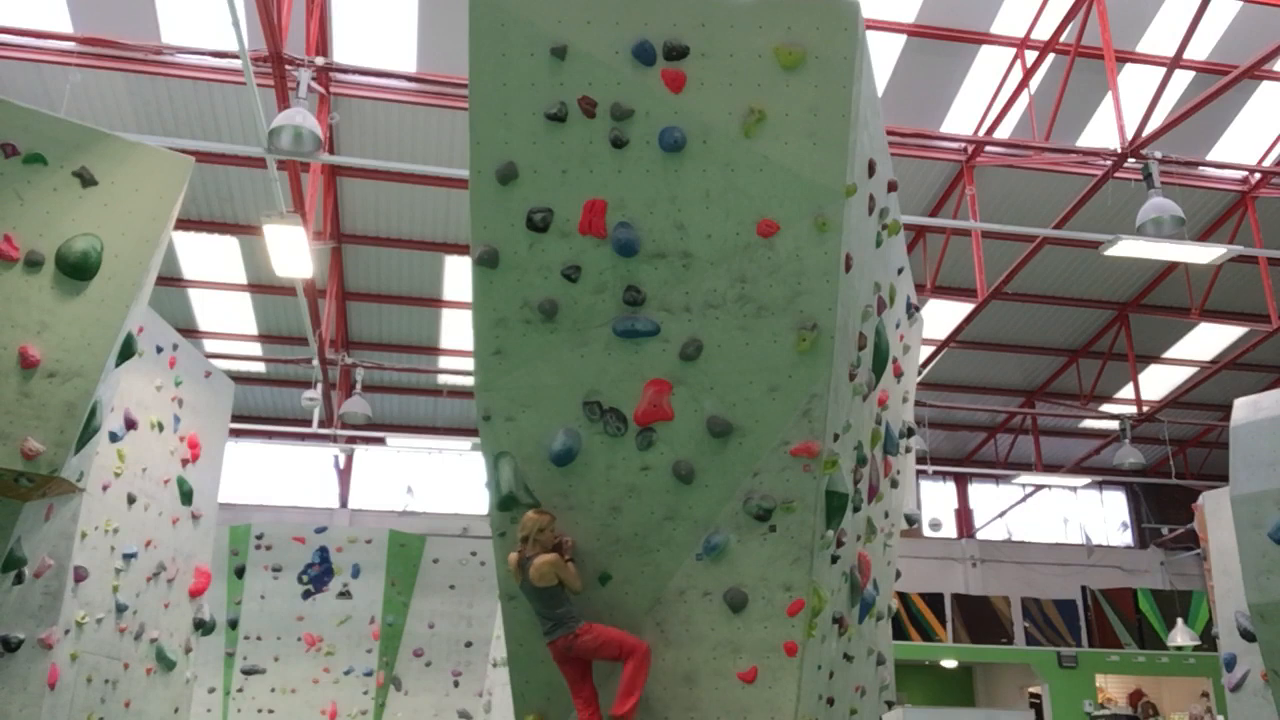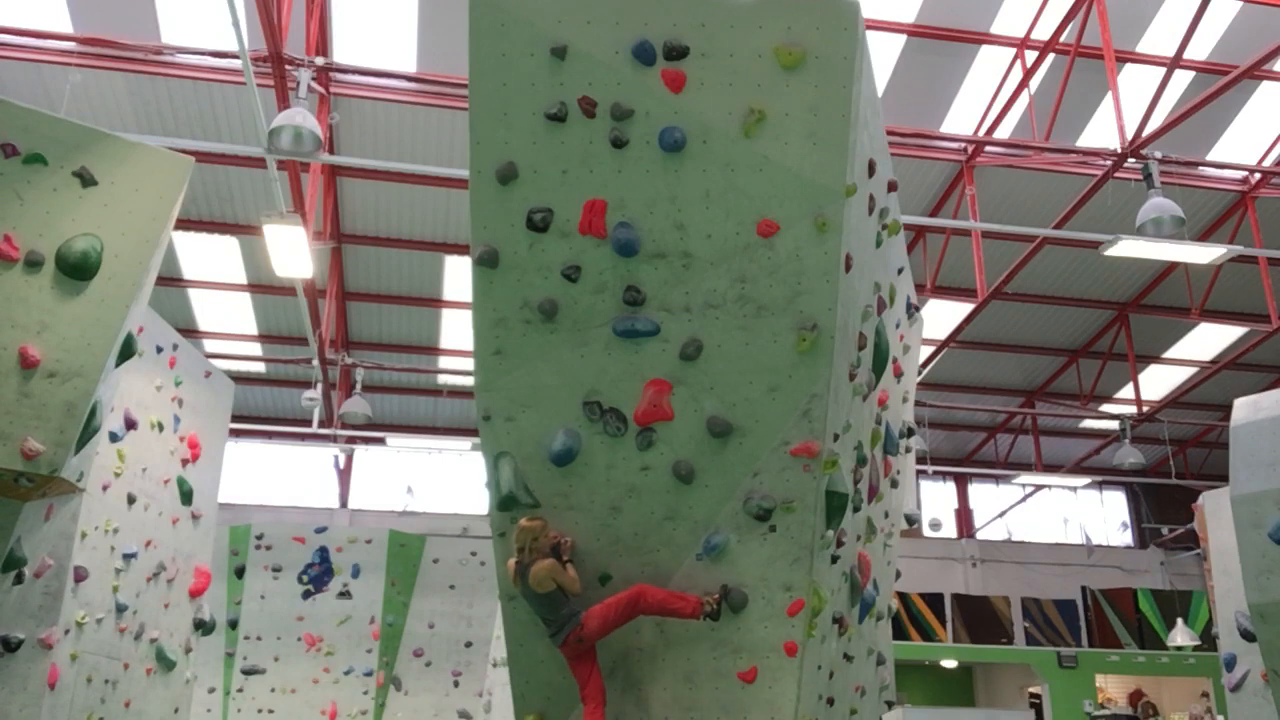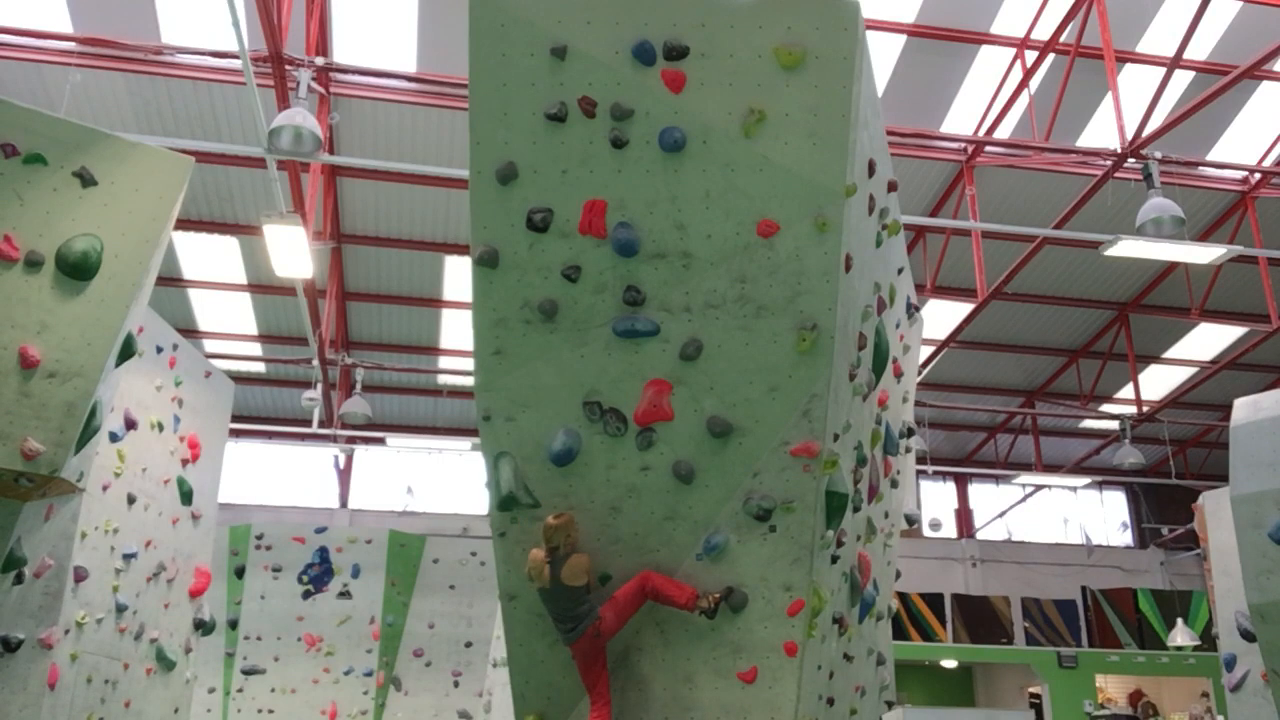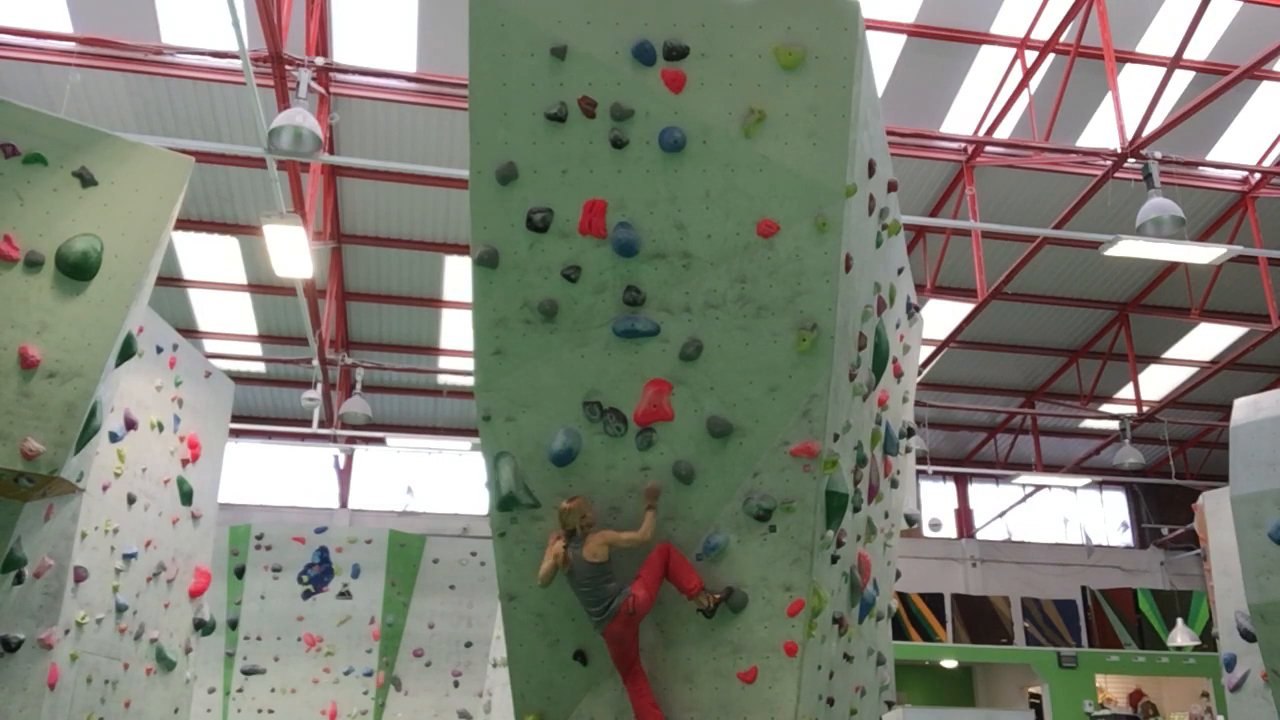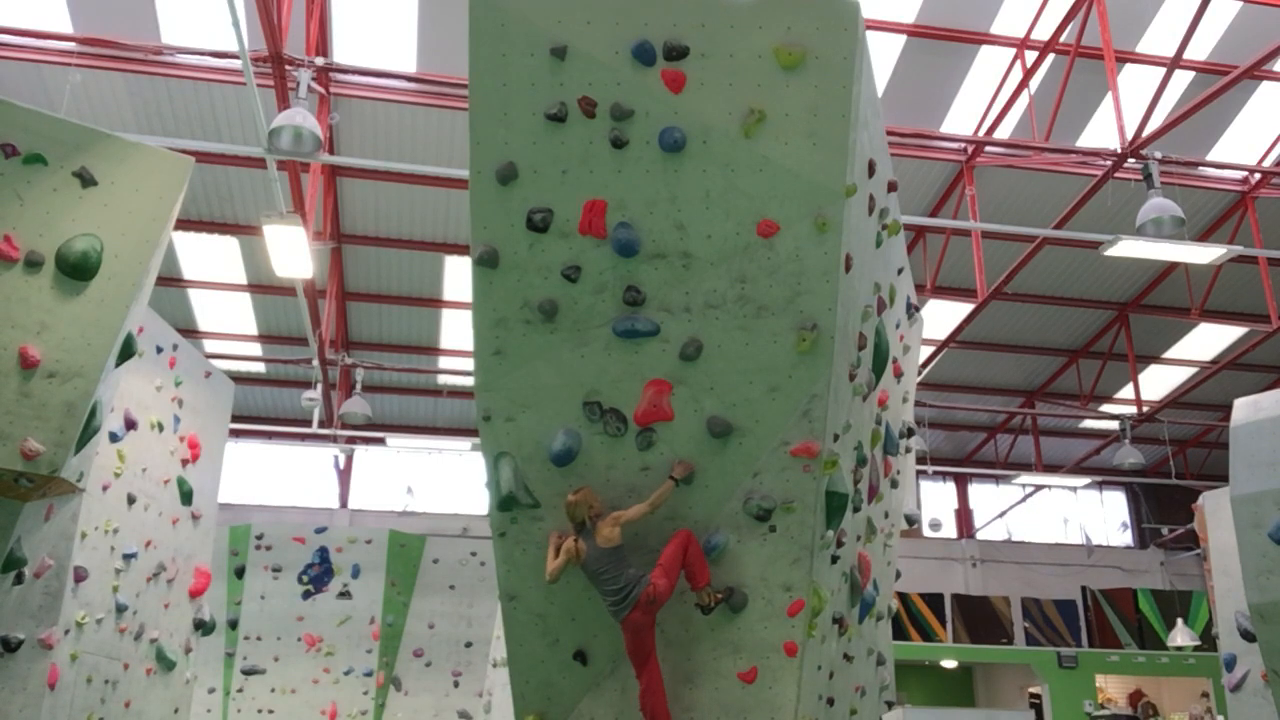
dt=0.7s
person 1, frame 1
left shoulder: (514, 560)
right shoulder: (550, 560)
right elbow: (576, 587)
left wrist: (554, 551)
right wrist: (568, 557)
left hip: (555, 642)
right hip: (575, 635)
left knee: (585, 702)
right knee: (638, 649)
person 1, frame 2
left shoulder: (512, 567)
right shoulder: (547, 566)
right elbow: (575, 588)
left wrist: (551, 548)
right wrist: (566, 558)
left hip: (566, 642)
right hip: (580, 629)
left knee: (592, 700)
right knee: (639, 596)
right ankle: (703, 607)
person 1, frame 3
left shoulder: (535, 558)
right shoulder: (580, 561)
left elbow: (531, 578)
left hip: (578, 642)
right hip: (599, 625)
left knee: (599, 700)
right knee: (645, 581)
right ankle: (701, 603)
person 1, frame 4
left shoulder: (560, 550)
right shoulder: (600, 540)
left elbow: (542, 581)
right elbow: (644, 536)
right wrist: (651, 504)
left hip: (609, 629)
right hip: (629, 607)
left knee: (633, 680)
right knee: (664, 551)
right ankle: (701, 599)
person 1, frame 5
left shoulder: (571, 545)
right shoulder: (610, 523)
left elbow: (551, 576)
right elbow: (651, 505)
left wrist: (552, 546)
right wrist: (675, 478)
left hip: (628, 617)
right hip: (649, 592)
left knee: (646, 675)
right knee: (684, 538)
right ankle: (704, 595)
